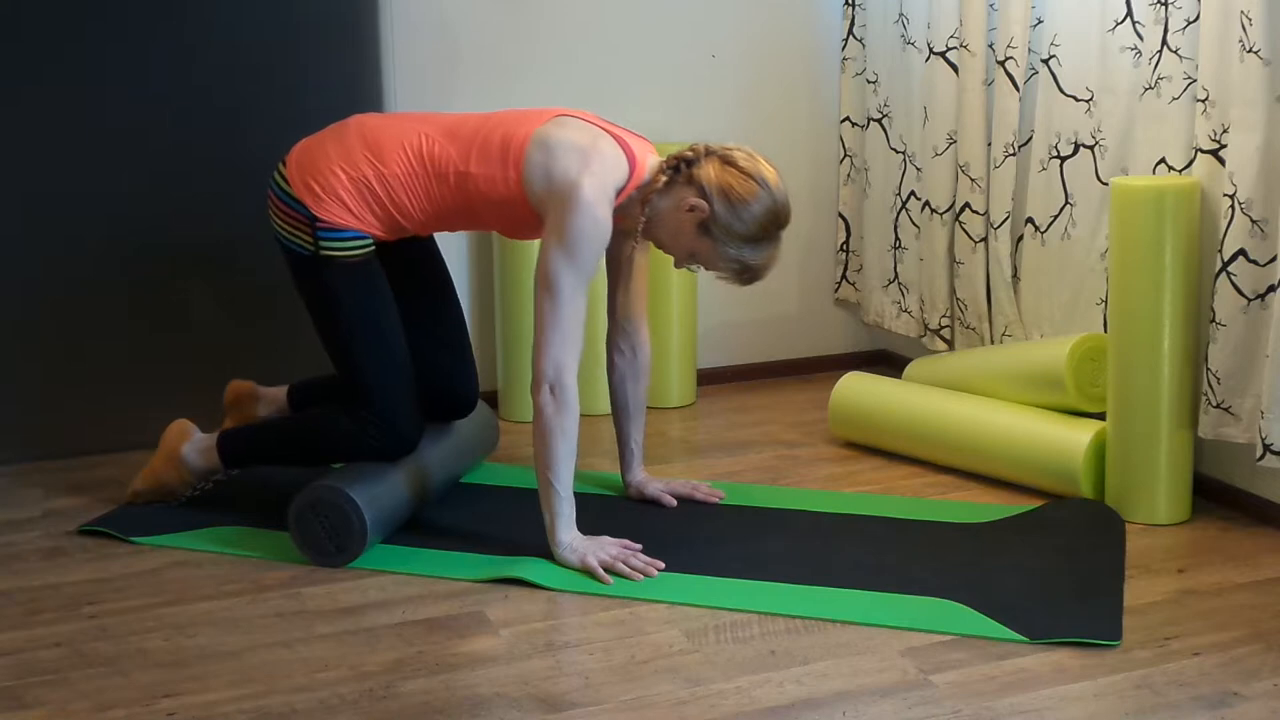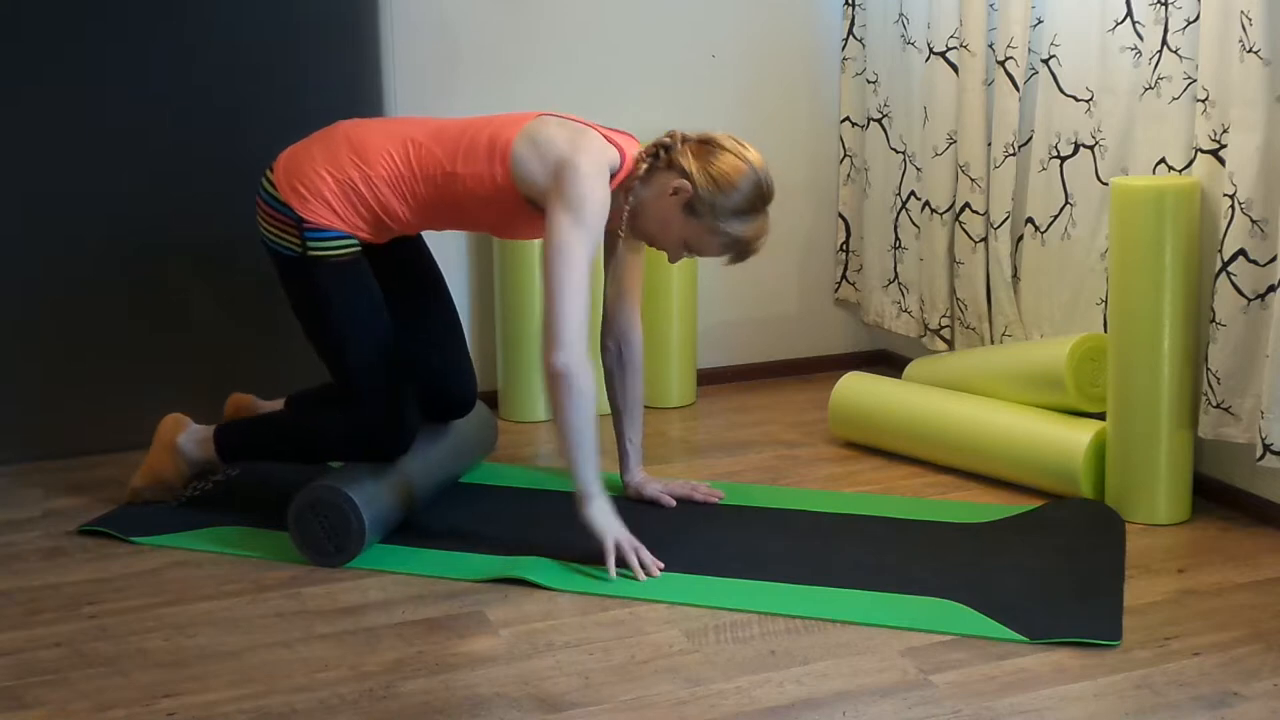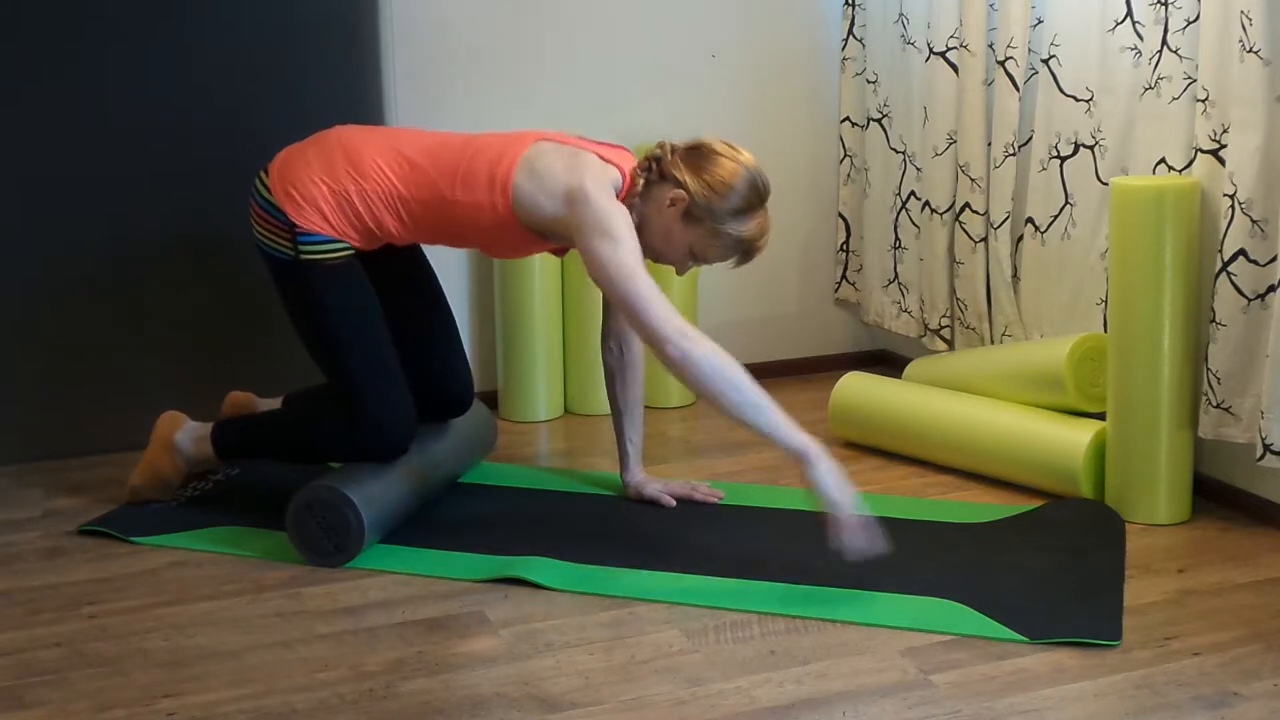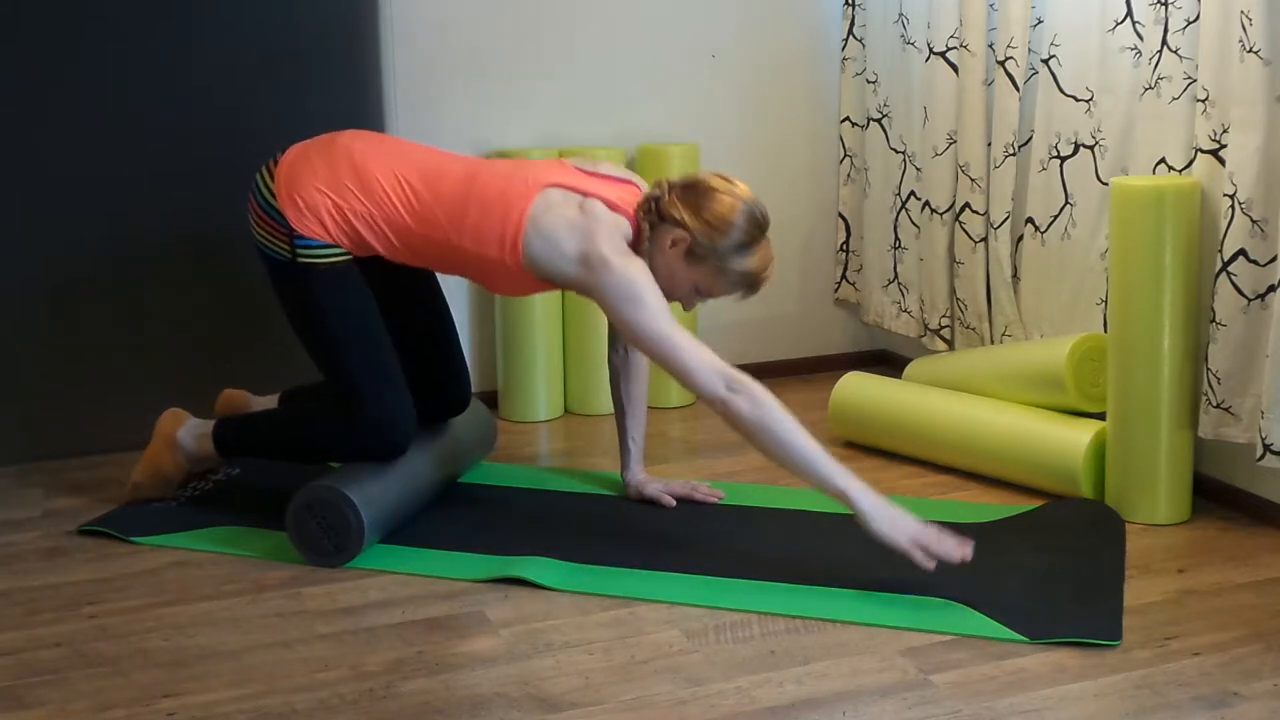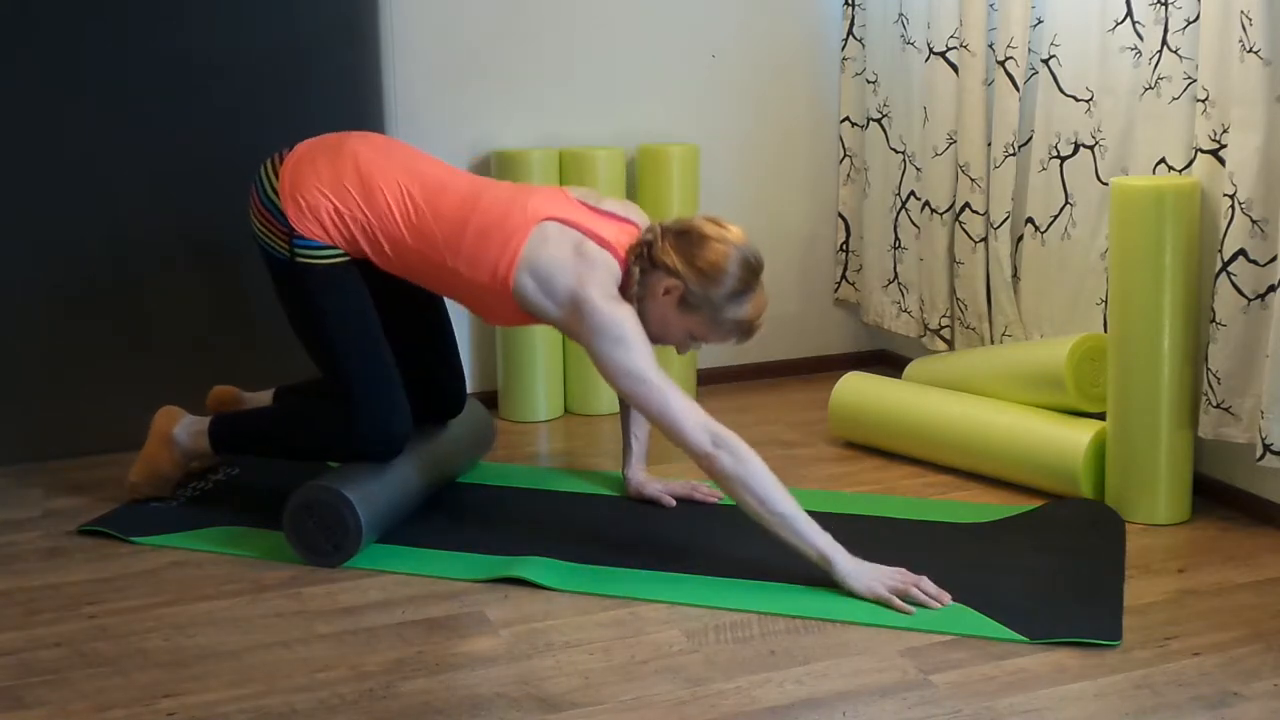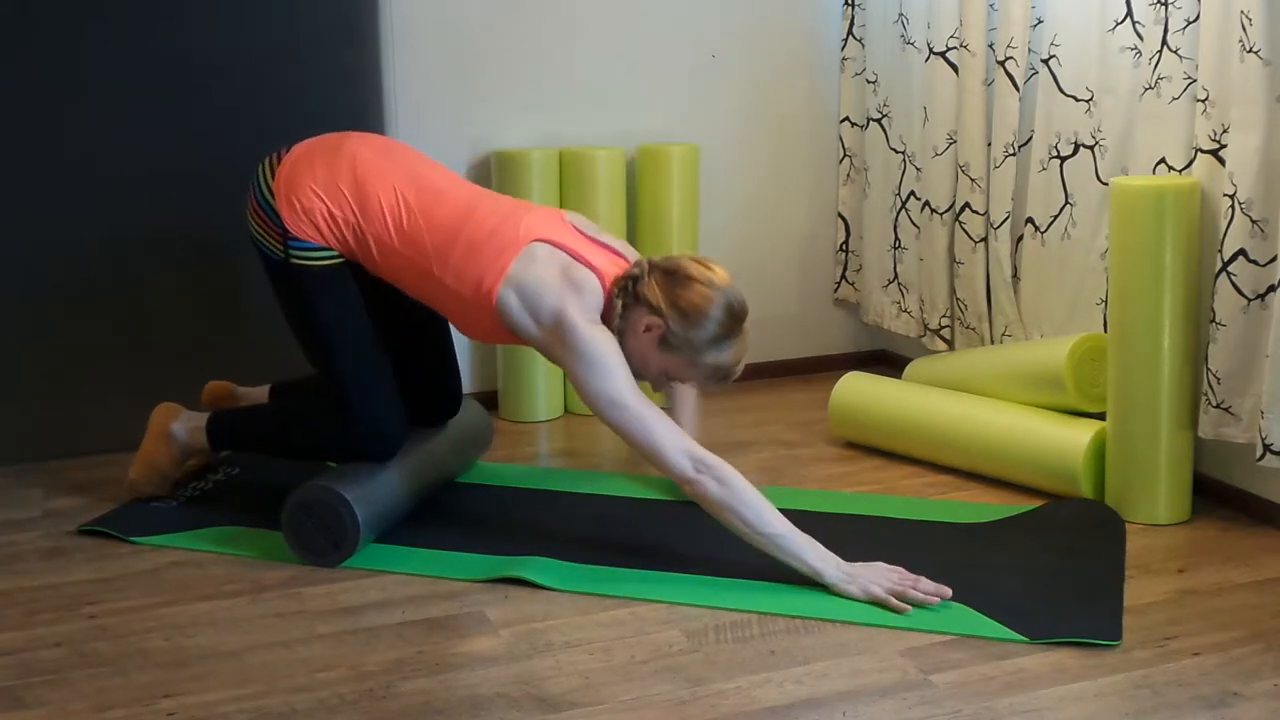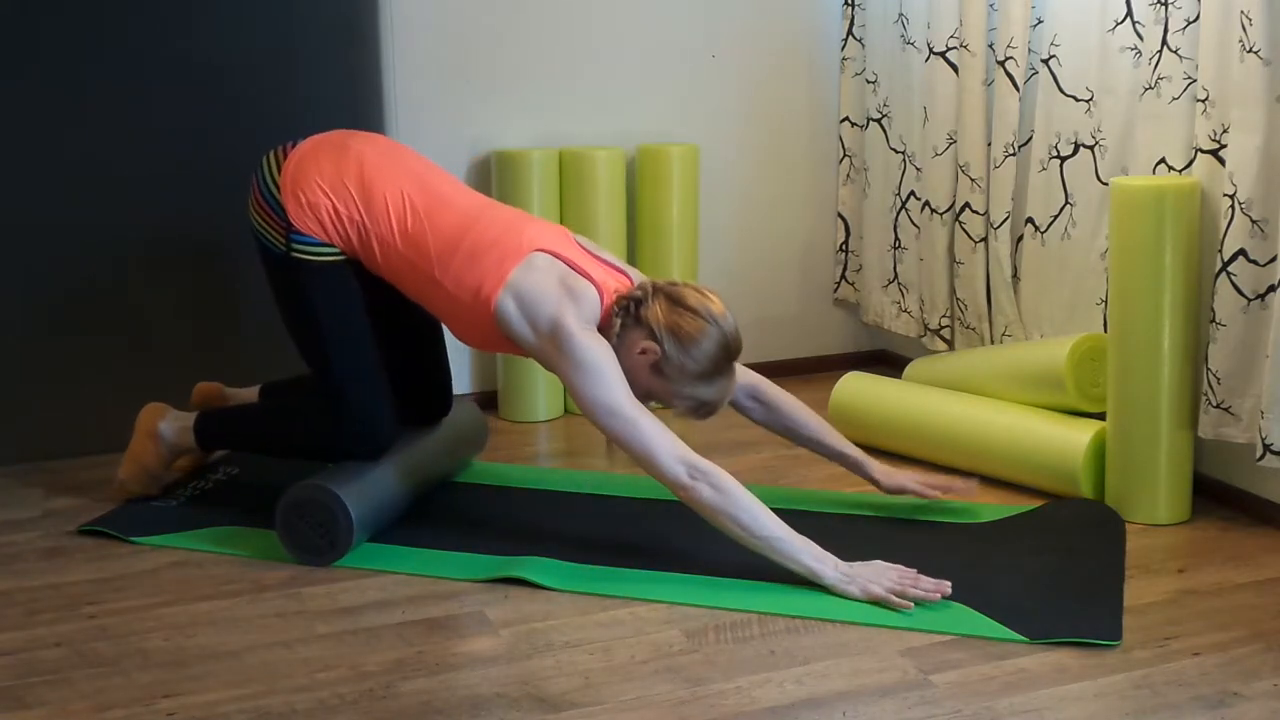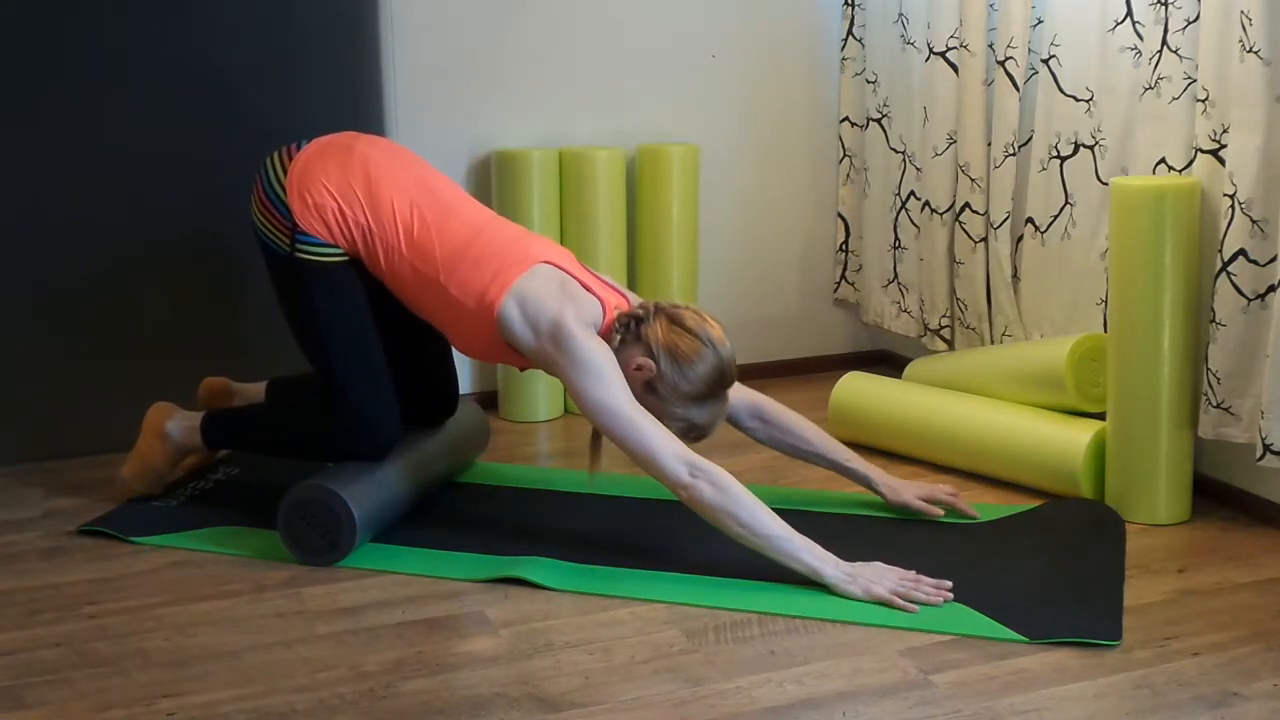
dt=0.3s
person 1, frame 1
left shoulder: (646, 184)
right shoulder: (591, 193)
left elbow: (628, 338)
right elbow: (554, 379)
left wrist: (635, 472)
right wrist: (564, 535)
left hip: (376, 192)
right hip: (328, 194)
left knee: (450, 398)
right knee: (389, 428)
left ankle: (267, 403)
right ankle: (197, 454)
person 1, frame 2
left shoulder: (633, 182)
right shoulder: (588, 178)
left elbow: (620, 332)
right elbow: (566, 359)
left wrist: (633, 471)
right wrist: (594, 505)
left hip: (371, 204)
right hip: (315, 196)
left knee: (451, 399)
right knee: (387, 429)
left ankle: (264, 412)
right ankle: (195, 443)
person 1, frame 3
left shoulder: (658, 190)
right shoulder: (593, 201)
left elbow: (623, 334)
right elbow: (677, 343)
left wrist: (632, 467)
right wrist: (812, 456)
left hip: (373, 201)
right hip: (309, 202)
left knee: (447, 400)
right knee: (383, 430)
left ankle: (259, 411)
right ankle: (193, 441)
person 1, frame 4
left shoulder: (634, 201)
right shoulder: (604, 252)
left elbow: (627, 338)
right elbow: (727, 389)
left wrist: (634, 471)
right wrist: (866, 501)
left hip: (358, 180)
right hip: (305, 206)
left knee: (443, 399)
right knee: (383, 428)
left ankle: (256, 408)
right ankle: (197, 437)
person 1, frame 5
left shoulder: (634, 231)
right shoulder: (593, 294)
left elbow: (631, 369)
right elbow: (712, 445)
left wrist: (635, 472)
right wrist: (844, 564)
left hip: (357, 177)
right hip: (307, 205)
left knee: (438, 405)
right knee: (380, 431)
left ankle: (251, 404)
right ankle: (194, 434)
person 1, frame 6
left shoulder: (632, 276)
right shoulder: (575, 319)
left elbow: (699, 350)
right elbow: (695, 471)
left wrist: (681, 417)
right wrist: (838, 571)
left hip: (359, 174)
right hip: (302, 200)
left knee: (433, 405)
right knee: (373, 429)
left ankle: (246, 400)
right ankle: (192, 427)
person 1, frame 7
left shoulder: (630, 295)
right shoulder: (571, 329)
left elbow: (745, 384)
right elbow: (690, 477)
left wrist: (872, 467)
right wrist: (837, 573)
left hip: (359, 176)
right hip: (306, 199)
left knee: (420, 405)
right knee: (361, 430)
left ankle: (234, 401)
right ankle: (182, 430)
person 1, frame 8
left shoulder: (624, 318)
right shoulder: (573, 336)
left elbow: (750, 406)
right elbow: (690, 478)
left wrist: (880, 480)
right wrist: (839, 574)
left hip: (362, 176)
right hip: (308, 198)
left knee: (427, 406)
right knee: (367, 428)
left ankle: (242, 397)
right ankle: (189, 427)
